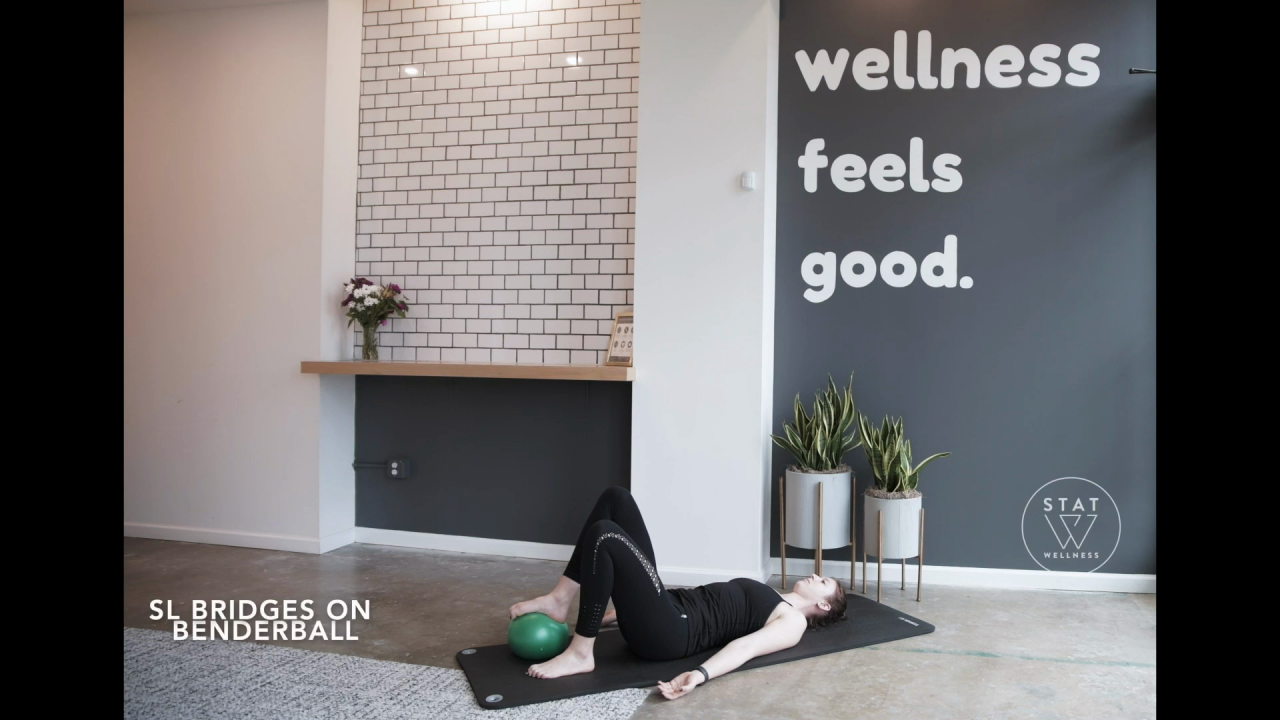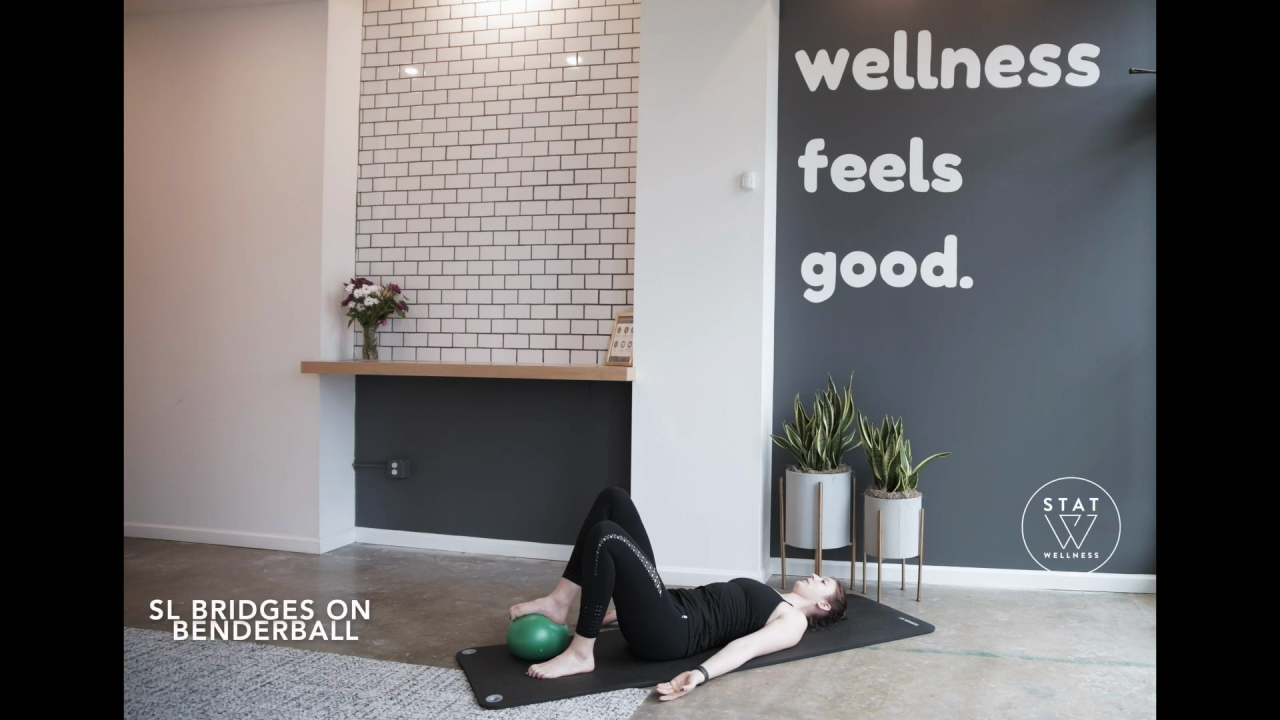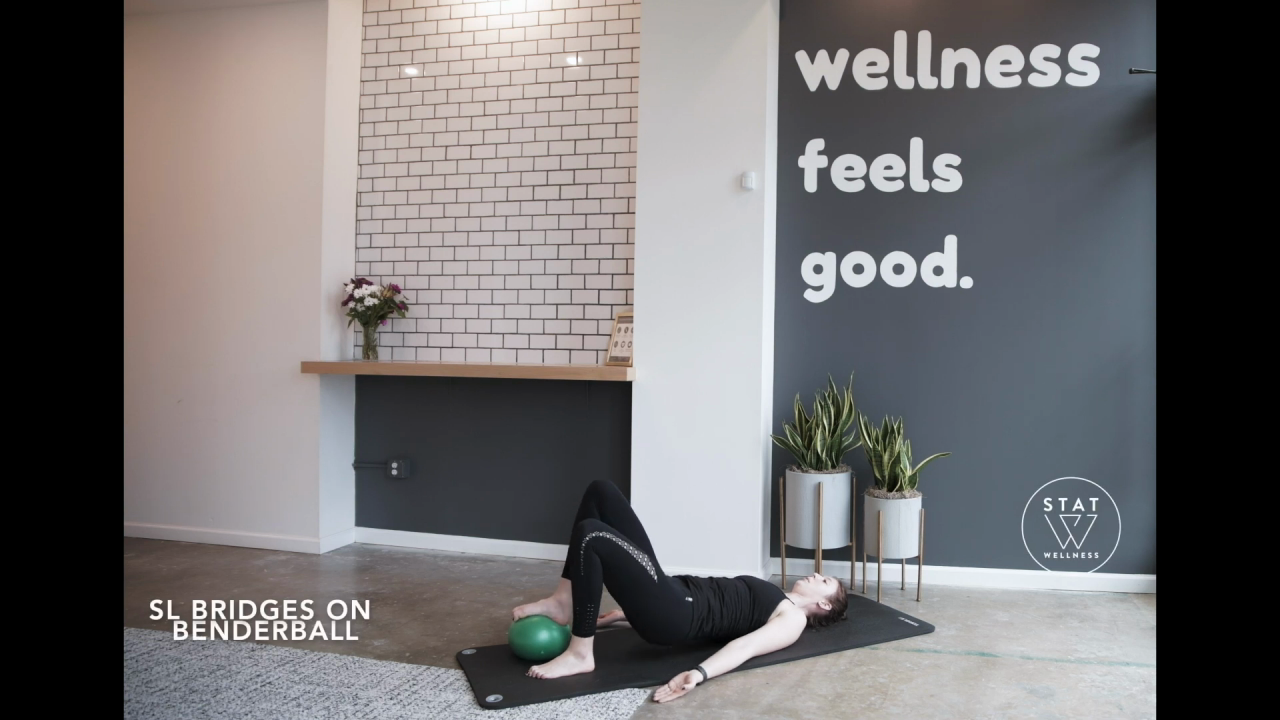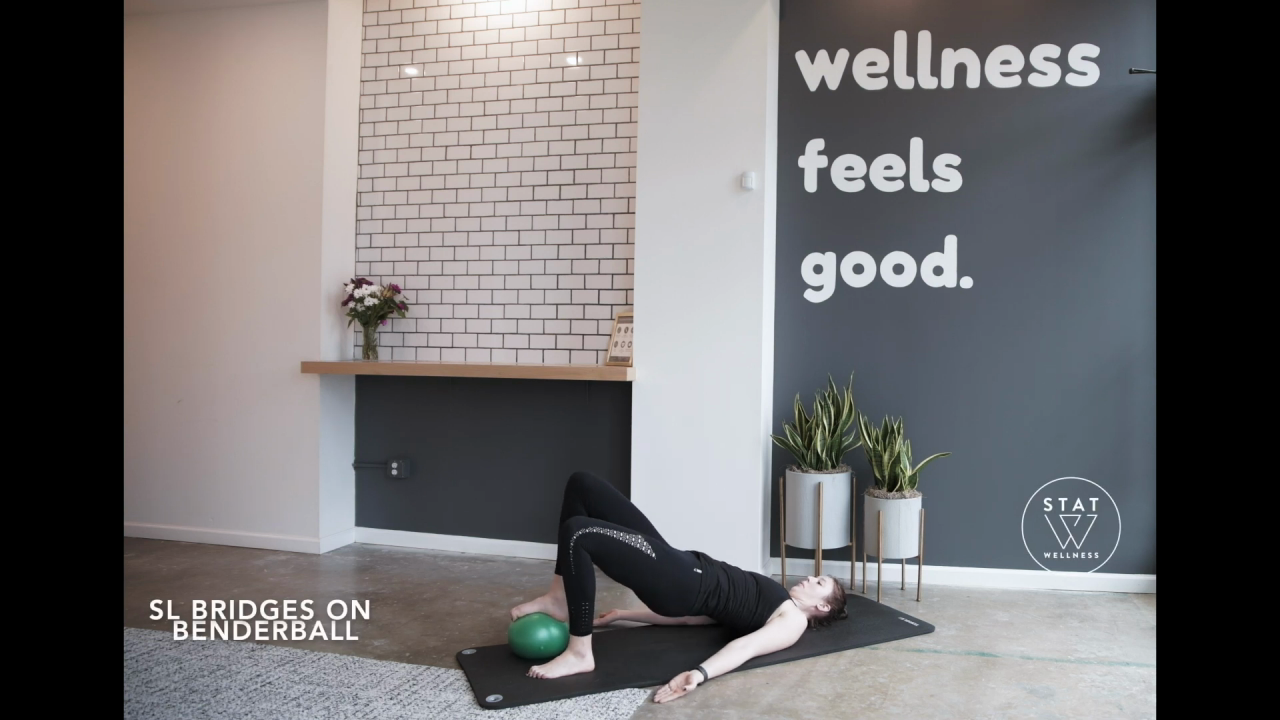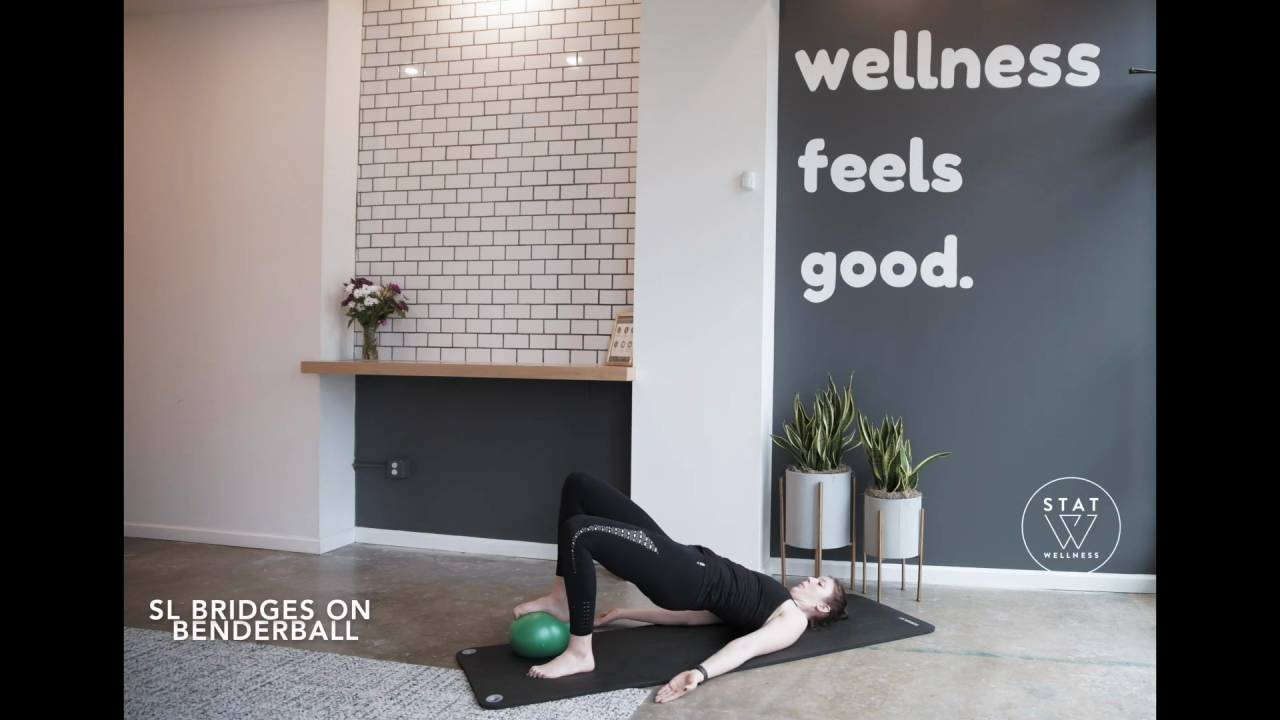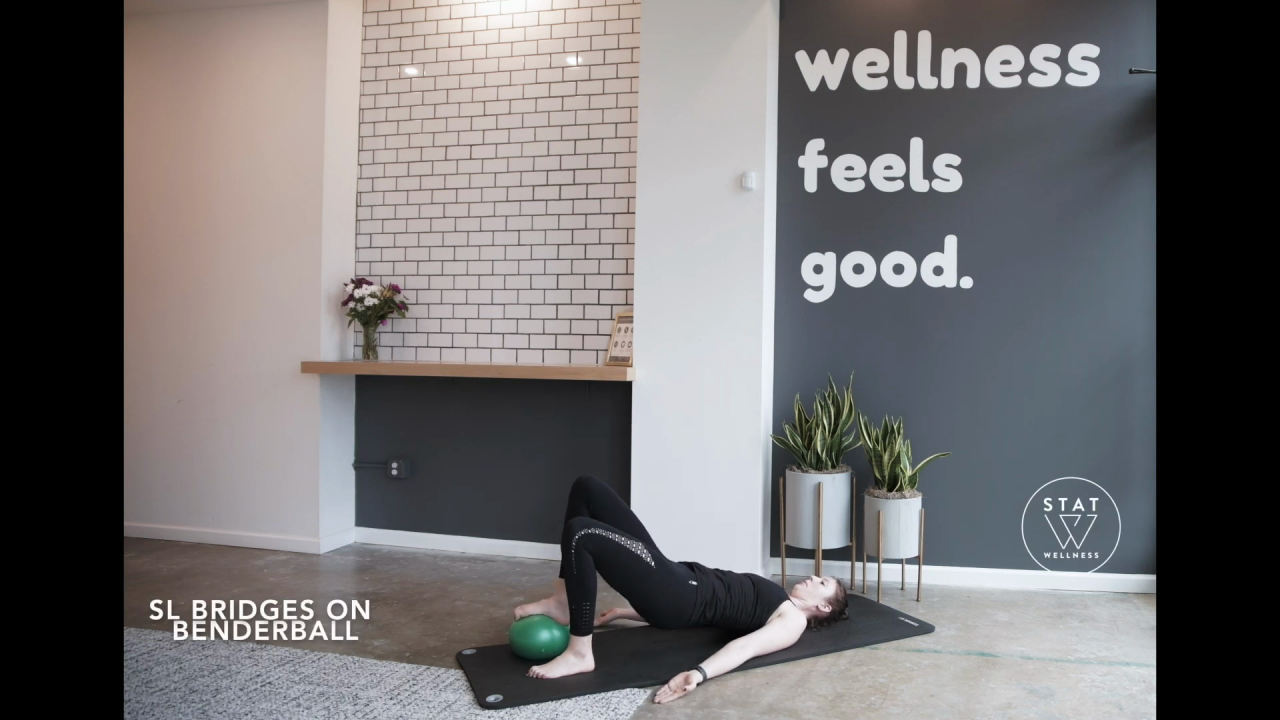
dt=0.5s
person 1, frame 1
left shoulder: (792, 621)
right shoulder: (768, 601)
left elbow: (746, 647)
left wrist: (698, 675)
right wrist: (617, 609)
left hip: (667, 632)
right hip: (667, 610)
left knee: (602, 535)
right knee: (616, 499)
left ankle: (580, 655)
right ankle: (559, 599)
person 1, frame 2
left shoulder: (793, 621)
right shoulder: (767, 601)
left elbow: (746, 647)
left wrist: (699, 674)
right wrist: (618, 611)
left hip: (666, 633)
right hip: (665, 612)
left knee: (605, 535)
right knee: (613, 499)
left ankle: (580, 655)
right ankle: (558, 602)
person 1, frame 3
left shoulder: (793, 619)
right shoulder: (770, 602)
left elbow: (746, 647)
left wrist: (697, 674)
right wrist: (624, 611)
left hip: (673, 614)
right hip: (671, 595)
left knee: (590, 534)
right knee: (601, 492)
left ankle: (579, 655)
right ankle: (563, 602)
person 1, frame 4
left shoulder: (793, 621)
right shoulder: (771, 603)
left elbow: (747, 647)
left wrist: (699, 674)
right wrist: (622, 614)
left hip: (680, 581)
right hip: (676, 573)
left knee: (577, 533)
right knee: (581, 484)
left ankle: (580, 654)
right ankle: (559, 599)
person 1, frame 5
left shoulder: (793, 620)
right shoulder: (770, 604)
left elbow: (747, 647)
left wrist: (699, 674)
right wrist: (620, 614)
left hip: (685, 575)
right hip: (677, 560)
left knee: (578, 532)
right knee: (578, 485)
left ankle: (579, 654)
right ankle: (561, 600)
person 1, frame 6
left shoulder: (793, 621)
right shoulder: (771, 603)
left elbow: (747, 647)
left wrist: (697, 674)
right wrist: (622, 611)
left hip: (676, 596)
right hip: (674, 580)
left knee: (580, 533)
right knee: (587, 488)
left ankle: (579, 654)
right ankle: (562, 603)
